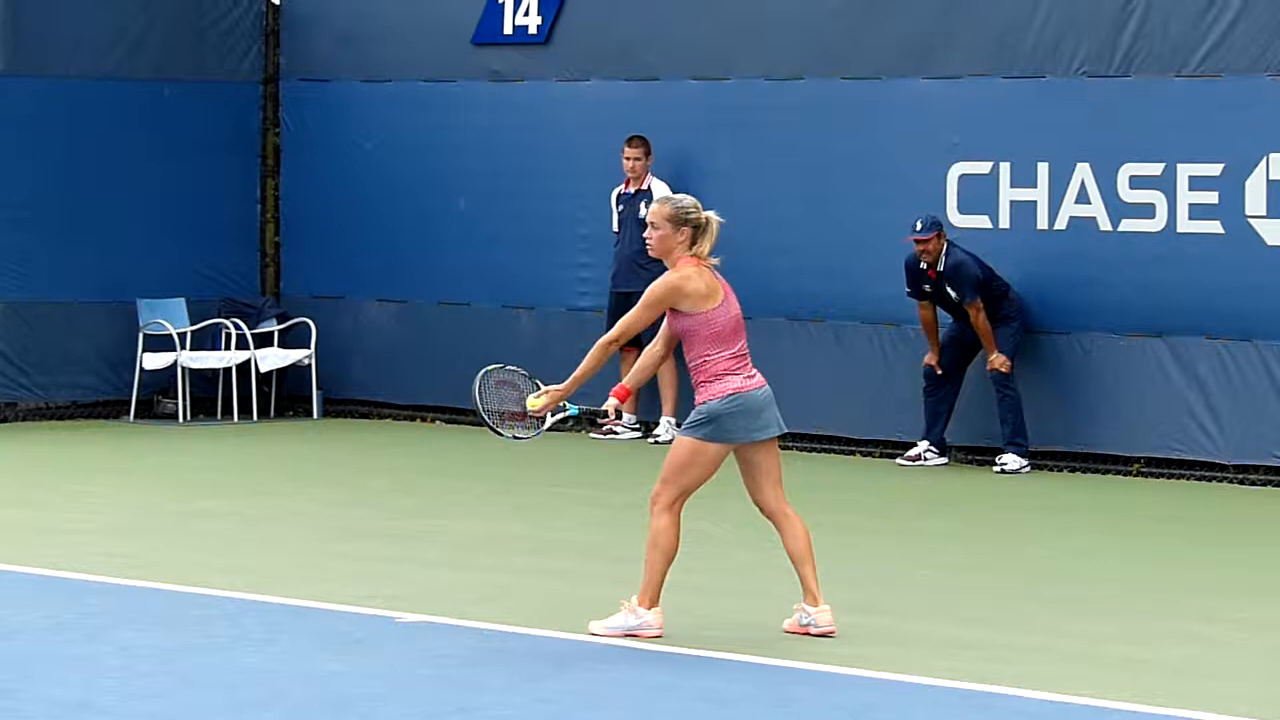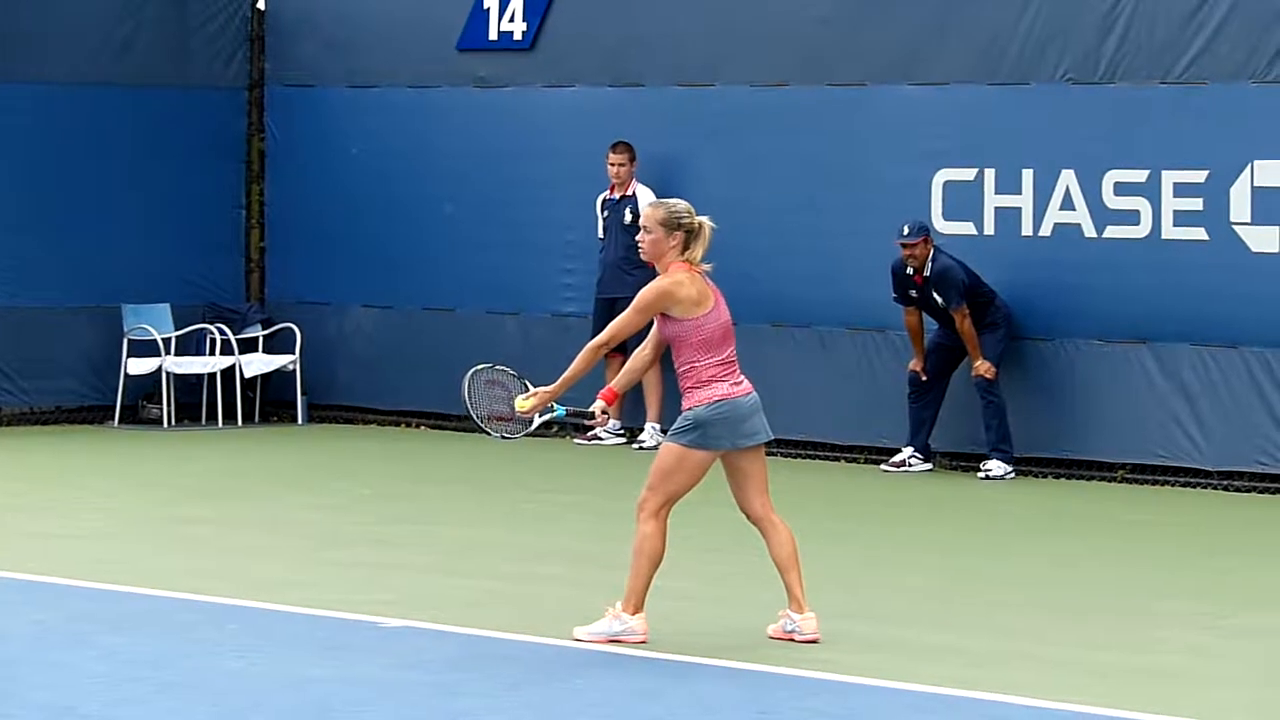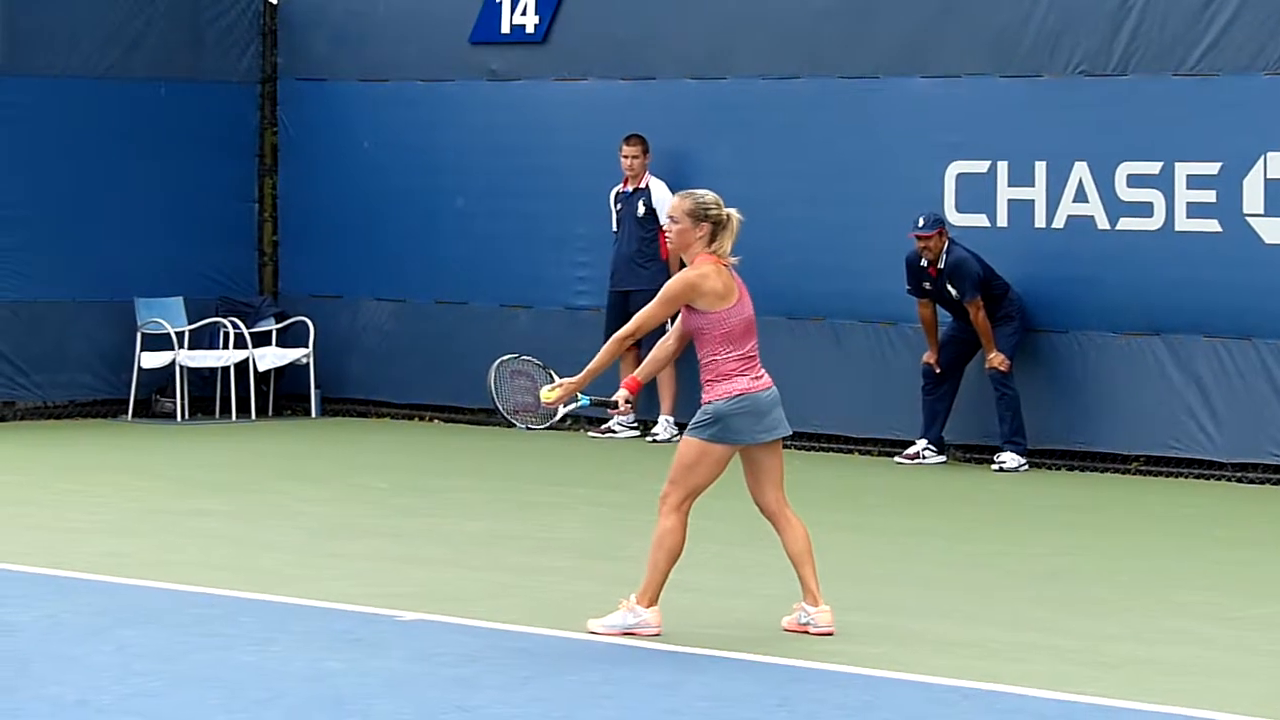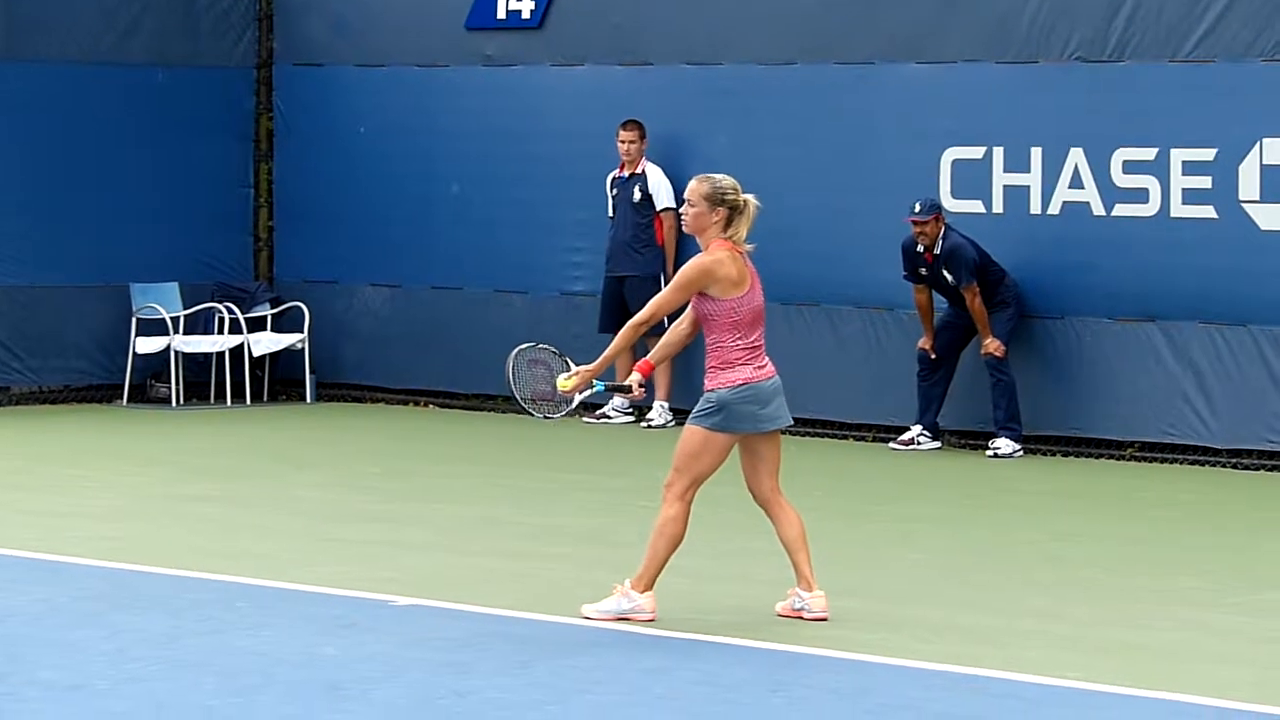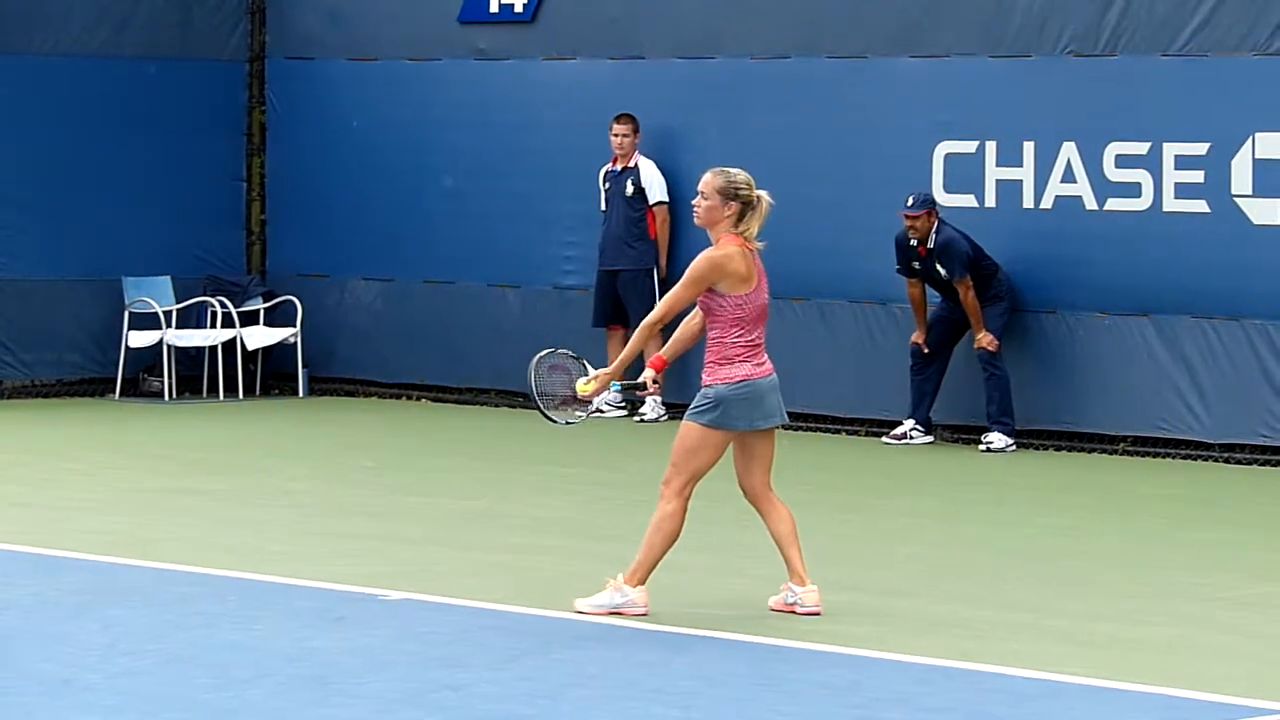
dt=1s
person 1, frame 1
left shoulder: (677, 281)
right shoulder: (700, 275)
left elbow: (612, 340)
right elbow: (660, 347)
left wrist: (566, 389)
right wrist: (620, 394)
left hip: (722, 405)
right hip: (754, 397)
left knee: (664, 502)
right knee: (775, 505)
left ankle: (645, 611)
right ankle: (815, 609)
person 1, frame 2
left shoulder: (669, 286)
right shoulder: (691, 280)
left elbow: (602, 343)
right elbow: (649, 350)
left wrist: (554, 391)
right wrist: (608, 396)
left hip: (708, 411)
right hip: (741, 403)
left knee: (651, 508)
right knee: (761, 512)
left ankle: (629, 616)
right ankle: (800, 615)
person 1, frame 3
left shoulder: (695, 278)
right shoulder: (718, 272)
left elbow: (627, 334)
right elbow: (673, 340)
left wrist: (579, 381)
right wrist: (632, 385)
left hip: (728, 405)
right hip: (760, 397)
left knee: (673, 502)
right knee: (775, 506)
left ankle: (643, 609)
right ankle: (815, 608)
person 1, frame 4
left shoulder: (708, 263)
right shoulder: (733, 256)
left elbow: (643, 320)
right elbow: (686, 325)
left wrist: (595, 368)
right wrist: (644, 368)
left hip: (730, 394)
right hip: (762, 386)
left knee: (676, 491)
right knee: (768, 493)
left ankle: (638, 593)
right ankle: (809, 593)
person 1, frame 5
left shoulder: (718, 257)
right shoulder: (745, 252)
left elbow: (656, 318)
right elbow: (699, 318)
left wrist: (615, 369)
right wrist: (657, 364)
left hip: (727, 389)
right hip: (759, 383)
left knee: (673, 489)
right knee: (759, 490)
left ankle: (630, 589)
right ankle: (802, 588)
person 2, frame 1
left shoulder: (659, 190)
right shoulder: (617, 194)
left wrist: (667, 276)
right wrist: (622, 268)
left hip: (651, 284)
right hip: (621, 284)
right knee: (627, 349)
left ankle: (668, 422)
right ankle: (628, 420)
person 2, frame 2
left shoulder: (644, 196)
right shoulder: (602, 201)
right wrist: (607, 276)
left hip: (636, 290)
right hip: (607, 289)
right knee: (613, 355)
left ankle: (652, 428)
right ankle: (613, 425)
person 2, frame 3
left shoulder: (657, 190)
right shoulder: (616, 194)
right wrist: (620, 273)
left hip: (651, 284)
right hip: (620, 283)
right knee: (626, 349)
left ankle: (666, 421)
right ankle: (625, 418)
person 2, frame 4
left shoulder: (654, 176)
right shoulder: (612, 179)
left elbow: (669, 224)
left wrist: (669, 267)
right wrist: (616, 258)
left hip: (646, 270)
right hip: (615, 269)
left knee: (655, 335)
right knee: (621, 334)
left ankle: (662, 407)
right ankle: (621, 404)
person 2, frame 5
left shoulder: (647, 170)
right shoulder: (605, 173)
left elbow: (662, 217)
left wrist: (662, 261)
right wrist: (607, 251)
left hip: (639, 264)
right hip: (608, 263)
right knee: (614, 328)
left ankle: (655, 401)
right ankle: (613, 397)
person 3, frame 1
left shoulder: (959, 264)
right shoulder: (914, 264)
left elbow: (977, 312)
right elbow: (926, 307)
left wrist: (993, 354)
right wrist: (934, 351)
left hip: (1003, 316)
right hip: (964, 321)
left knee: (999, 373)
right knee: (935, 372)
left ankle: (1016, 454)
right ankle: (933, 447)
person 3, frame 2
left shoulder: (946, 269)
right shoulder: (900, 269)
left elbow: (963, 318)
right elbow: (912, 313)
left wrist: (977, 360)
right wrist: (919, 357)
left hip: (989, 322)
right hip: (950, 327)
left knee: (984, 380)
right knee: (919, 378)
left ankle: (1001, 460)
right ankle: (917, 452)
person 3, frame 3
left shoulder: (960, 262)
right shoulder: (914, 262)
left elbow: (977, 310)
right elbow: (925, 306)
left wrist: (991, 353)
right wrist: (933, 349)
left hip: (1003, 315)
right hip: (964, 319)
left knee: (998, 372)
right knee: (934, 370)
left ankle: (1014, 452)
right ankle: (930, 445)
person 3, frame 4
left shoulder: (956, 248)
right shoulder: (910, 247)
left elbow: (973, 296)
right elbow: (922, 291)
left wrist: (987, 338)
right wrist: (928, 335)
left hip: (999, 301)
right hip: (960, 305)
left knee: (994, 358)
right knee: (929, 356)
left ankle: (1009, 438)
right ankle: (926, 430)
person 3, frame 5
left shoulder: (949, 242)
right shoulder: (904, 241)
left elbow: (966, 290)
right elbow: (915, 286)
left wrist: (980, 332)
right wrist: (922, 330)
left hip: (991, 295)
right hip: (953, 300)
left knee: (987, 352)
right knee: (921, 350)
left ankle: (1002, 432)
right ankle: (918, 425)
